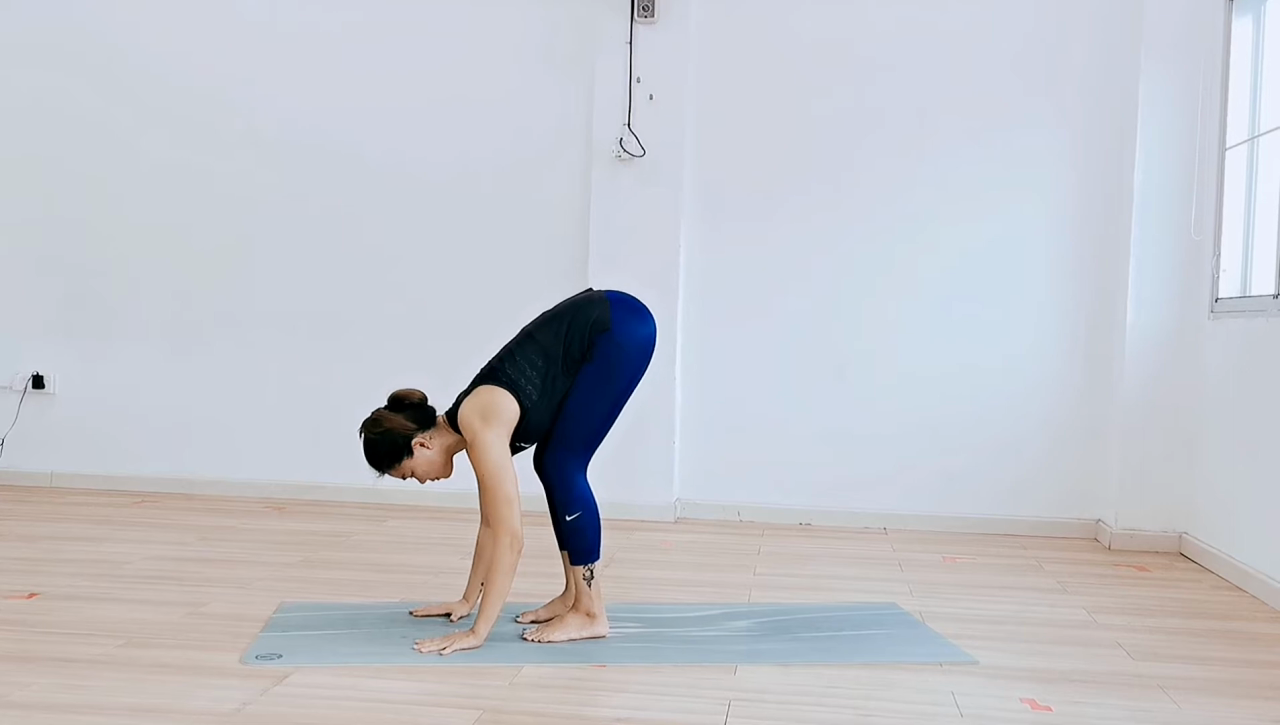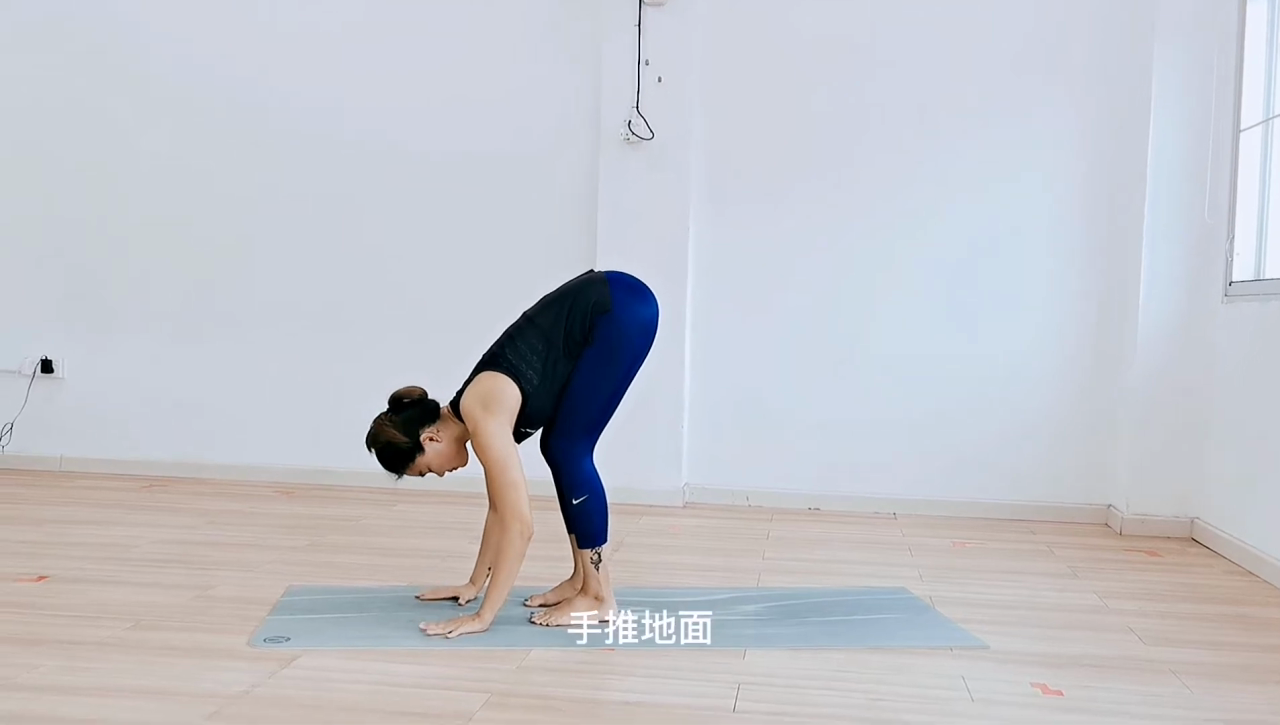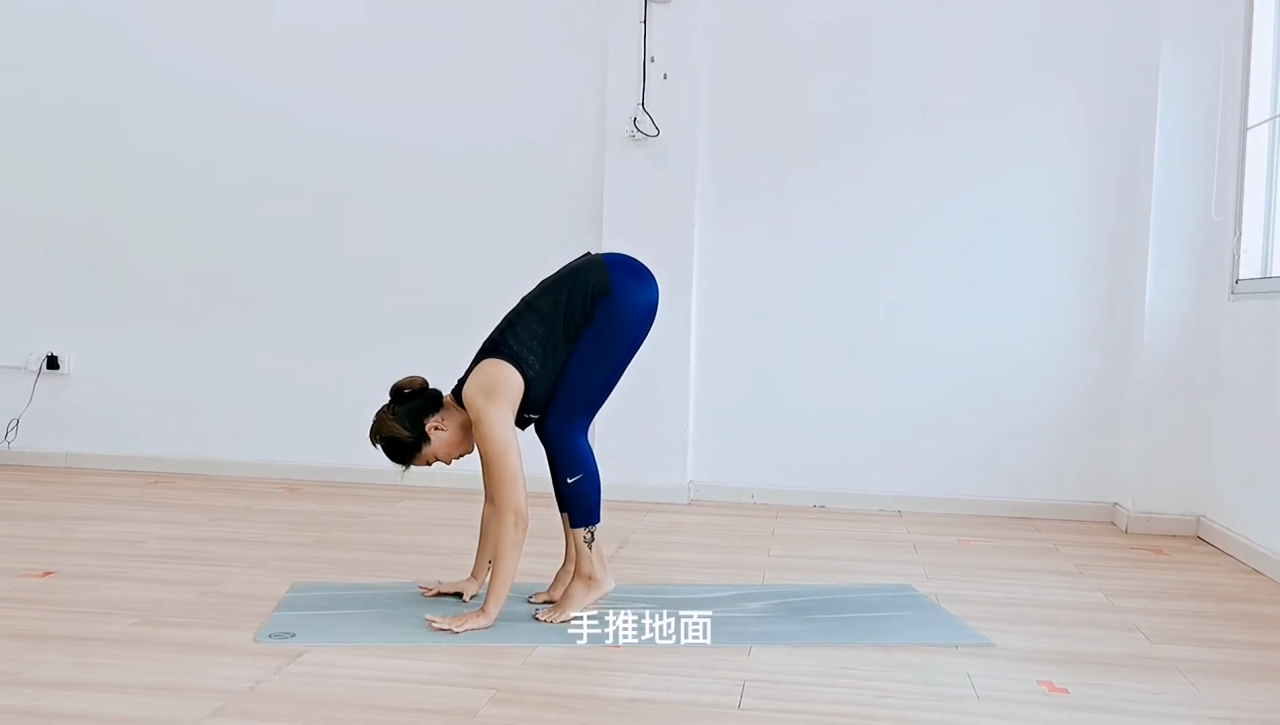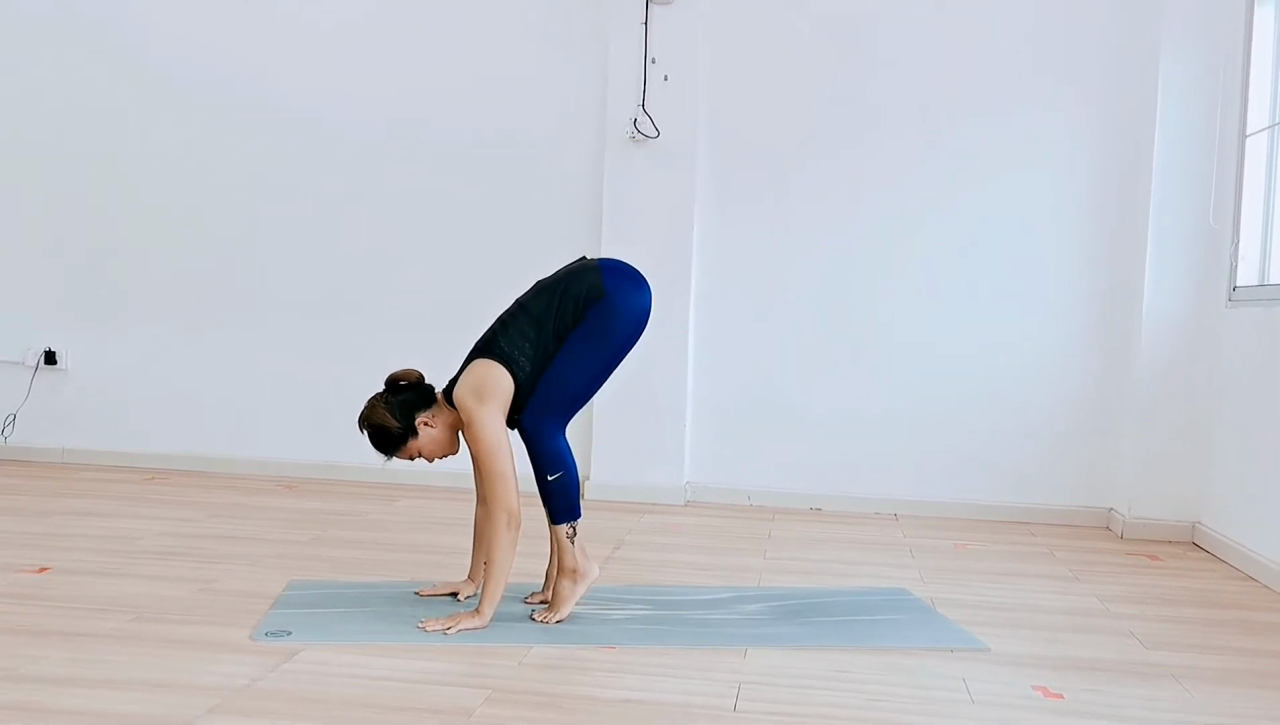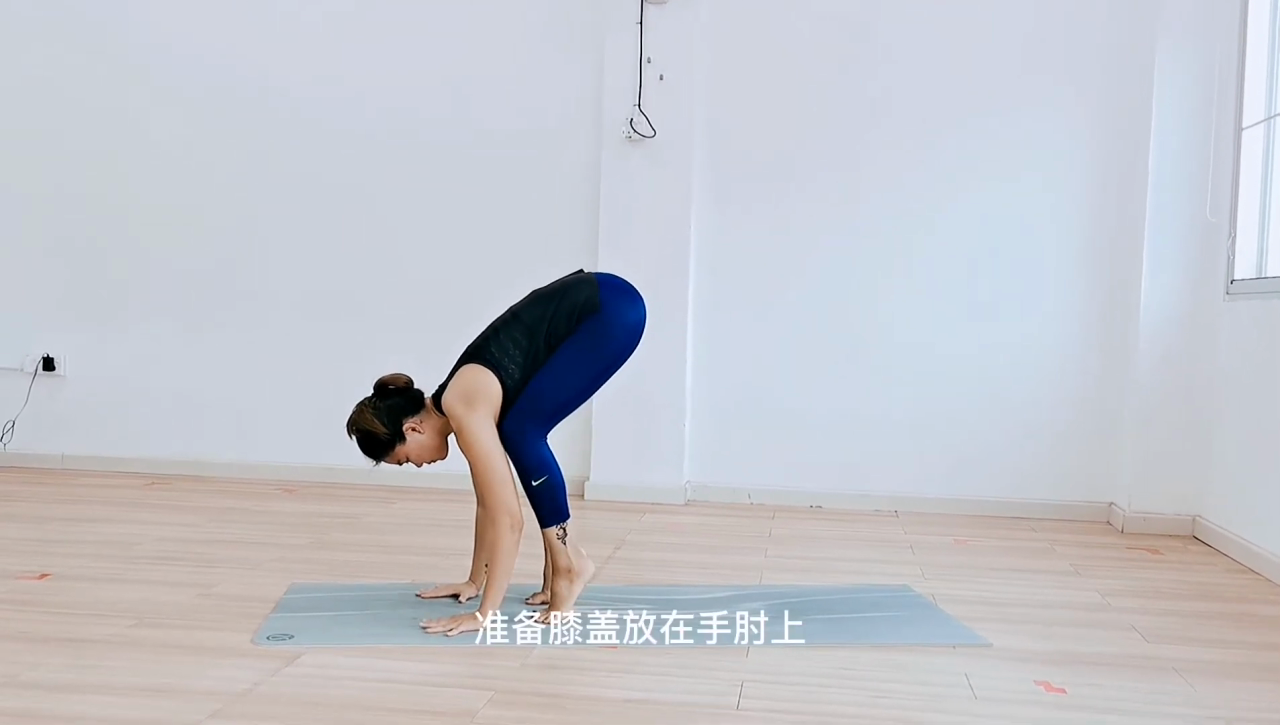
dt=1s
person 1, frame 1
left shoulder: (481, 430)
right shoulder: (471, 426)
left elbow: (509, 538)
right elbow: (491, 523)
left wrist: (478, 632)
right wrist: (467, 601)
left hip: (621, 329)
right hip: (598, 330)
left knee: (562, 468)
right knee: (551, 465)
left ankle: (590, 612)
right ankle: (575, 594)
person 1, frame 2
left shoulder: (483, 418)
right shoulder: (475, 414)
left elbow: (519, 524)
right elbow: (501, 508)
left wrist: (483, 617)
right wrist: (474, 584)
left hip: (622, 309)
right hip: (600, 311)
left knee: (568, 451)
right knee: (558, 448)
left ankle: (598, 594)
right ankle: (582, 578)
person 1, frame 3
left shoulder: (484, 405)
right shoulder: (472, 405)
left elbow: (514, 514)
right elbow: (495, 500)
left wrist: (487, 612)
right wrist: (476, 578)
left hip: (623, 290)
right hip: (596, 293)
left knee: (563, 430)
right knee: (554, 430)
left ankle: (592, 572)
right ankle: (574, 565)
person 1, frame 4
left shoulder: (474, 403)
right shoulder: (465, 405)
left elbow: (506, 512)
right elbow: (487, 499)
left wrist: (482, 612)
right wrist: (474, 579)
left hip: (616, 293)
right hip: (590, 296)
left knee: (540, 426)
right knee: (540, 427)
left ankle: (574, 565)
right ankle: (561, 565)
person 1, frame 5
left shoulder: (464, 410)
right shoulder: (457, 407)
left elbow: (508, 517)
right elbow: (489, 502)
left wrist: (484, 614)
right wrist: (475, 581)
left hip: (613, 310)
right hip: (586, 310)
left knee: (520, 433)
right knee: (522, 436)
left ankle: (570, 563)
right ankle: (558, 567)
